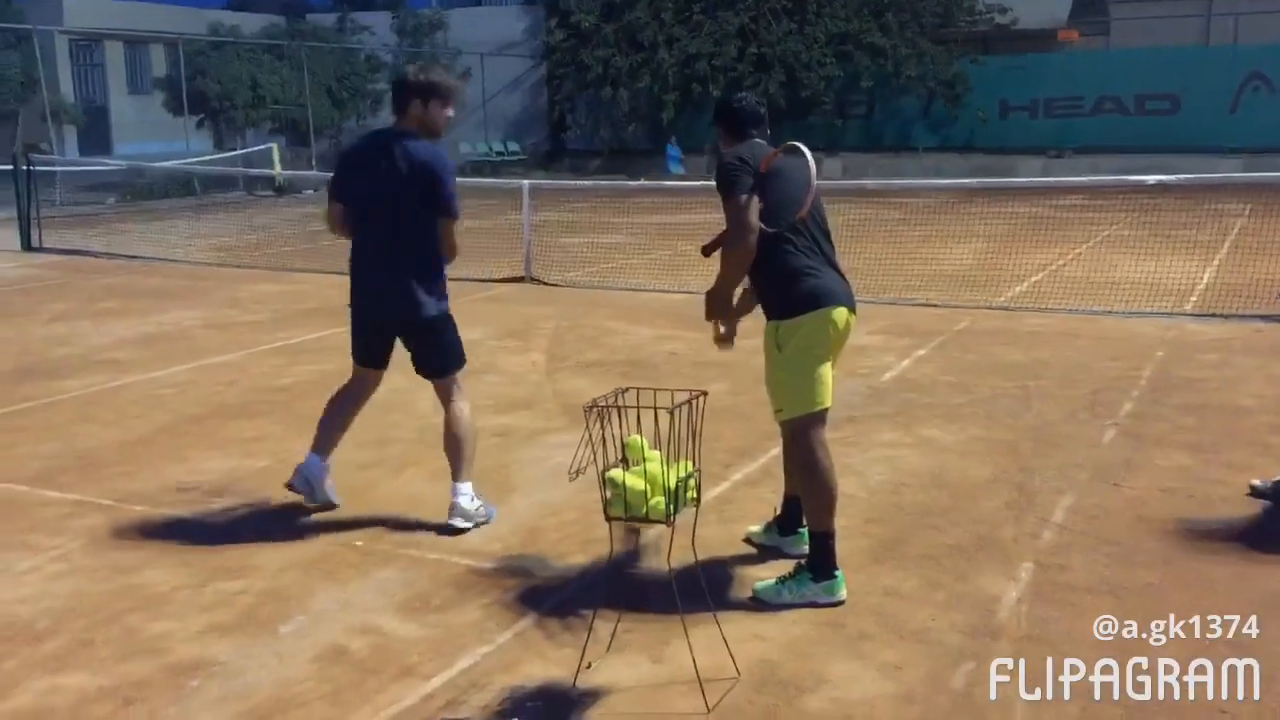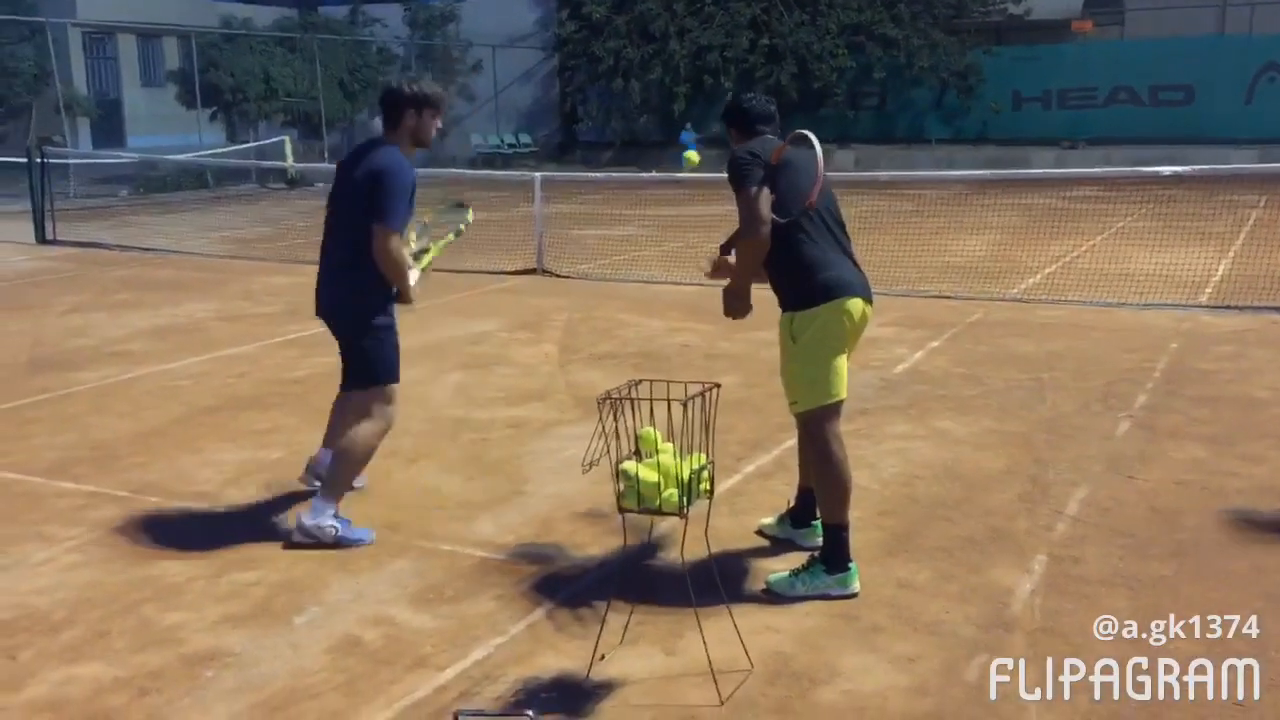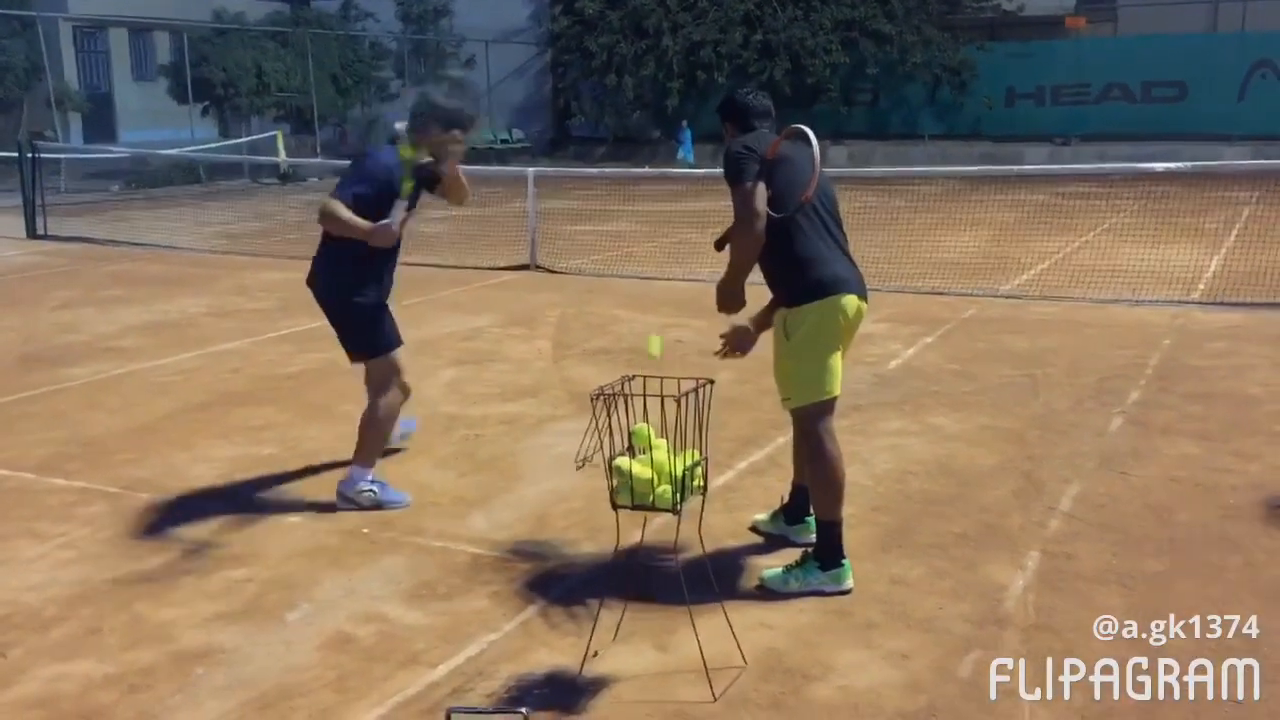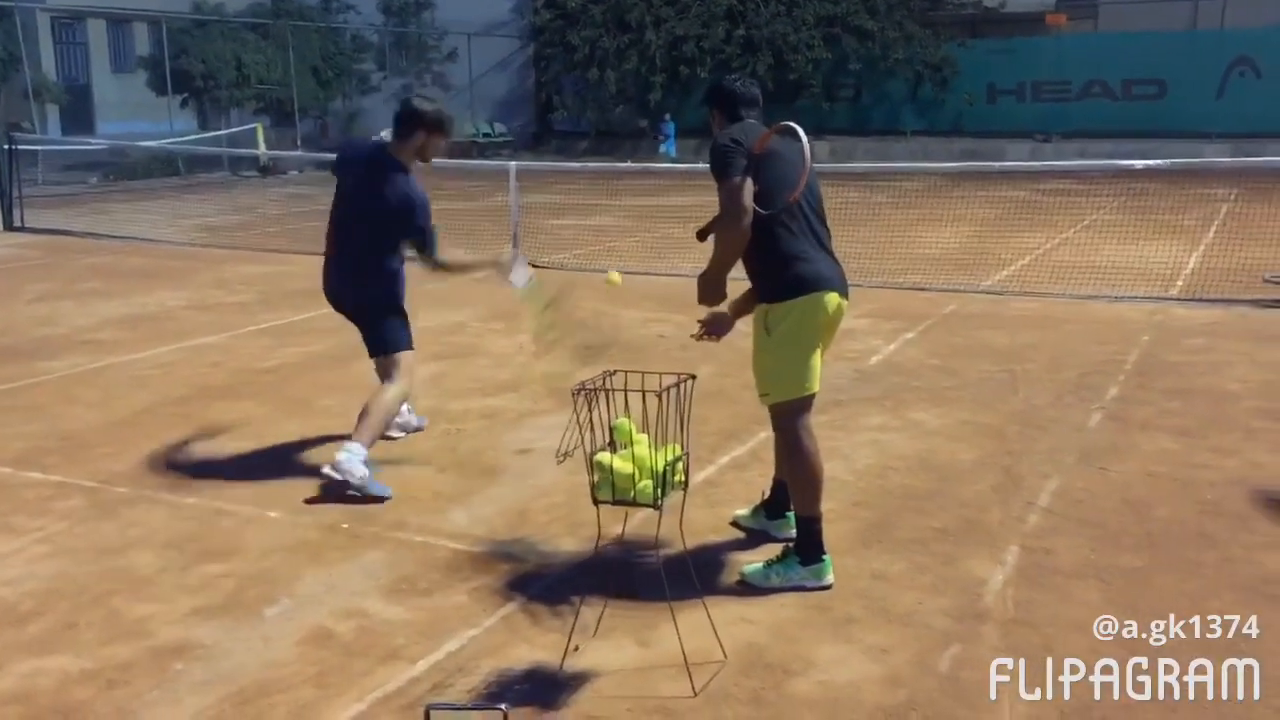
dt=0.4s
person 1, frame 1
left shoulder: (735, 162)
right shoulder: (789, 164)
left elbow: (745, 236)
left wrist: (720, 294)
right wrist: (737, 312)
left hip: (803, 309)
right hip: (832, 300)
left knee: (806, 431)
right knee: (795, 422)
left ankle: (823, 572)
right ankle: (790, 526)
person 1, frame 2
left shoulder: (746, 157)
right shoulder: (799, 158)
left elbow: (759, 227)
left wrist: (737, 287)
right wrist: (740, 268)
left hip: (819, 301)
right hip: (850, 293)
left knee: (822, 423)
right knee: (810, 414)
left ankle: (836, 564)
right ankle: (804, 517)
person 1, frame 3
left shoulder: (743, 151)
right shoulder: (798, 155)
left elbow: (753, 223)
left wrist: (730, 284)
right wrist: (755, 328)
left hip: (817, 299)
right hip: (845, 290)
left knee: (815, 420)
right knee: (806, 412)
left ankle: (829, 561)
right ankle: (797, 513)
person 1, frame 4
left shoulder: (730, 143)
right shoulder: (785, 148)
left elbow: (739, 217)
left wrist: (713, 277)
right wrist: (733, 312)
left hip: (797, 296)
right hip: (826, 286)
left knee: (792, 415)
right knee: (786, 408)
left ankle: (810, 557)
right ankle: (778, 509)
person 2, frame 1
left shoulder: (355, 153)
right shoulder: (432, 160)
left elbow: (336, 221)
right elbow: (449, 242)
left hip: (368, 294)
right hip: (420, 299)
left knee: (361, 383)
right knee: (452, 395)
left ankle: (313, 471)
right ankle: (464, 499)
person 2, frame 2
left shoulder: (359, 157)
right shoulder: (395, 168)
right elbow: (386, 247)
left wrist: (397, 263)
right wrist: (405, 285)
left hip: (335, 294)
right hip: (363, 303)
left knee: (362, 378)
right knee: (379, 411)
left ankle: (326, 462)
right ankle: (320, 515)
person 2, frame 3
left shoulder: (415, 164)
right shoulder: (381, 163)
left elbow: (457, 195)
right elbow: (328, 211)
left wrist: (450, 162)
right wrist: (371, 233)
left hip: (364, 283)
right hip: (347, 285)
left knee: (382, 361)
right knee: (395, 384)
left ankle: (386, 428)
right ankle: (358, 481)
person 2, frame 4
left shoulder: (356, 153)
right shoulder: (408, 196)
right elbow: (433, 261)
right wrist: (475, 263)
left hip: (338, 281)
right hip: (370, 289)
left knee: (389, 346)
right knee: (401, 375)
left ankle: (393, 414)
right ankle: (350, 460)
